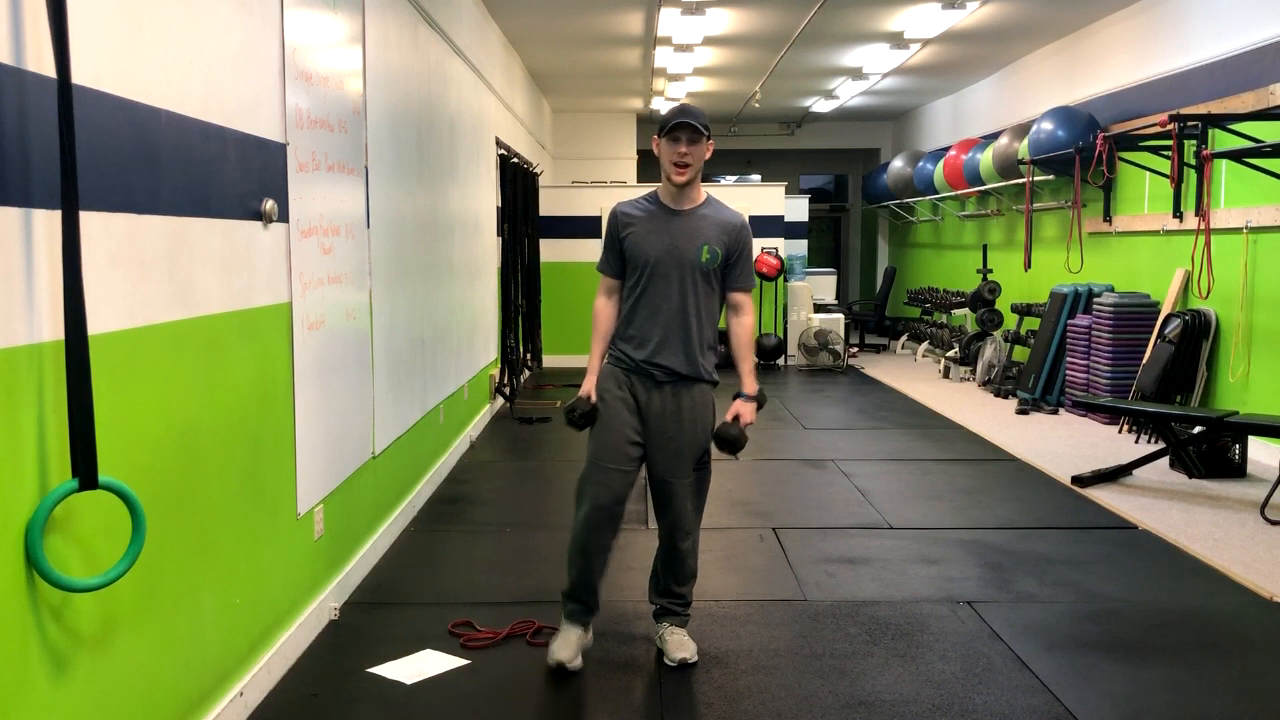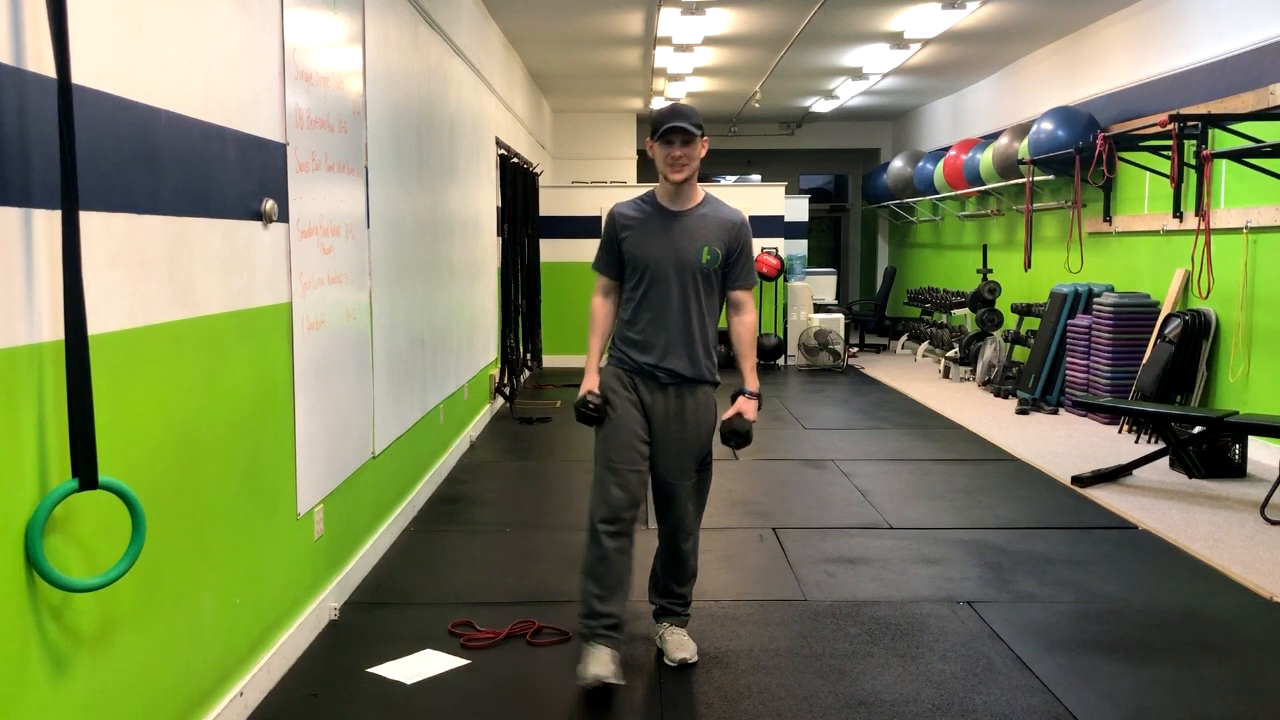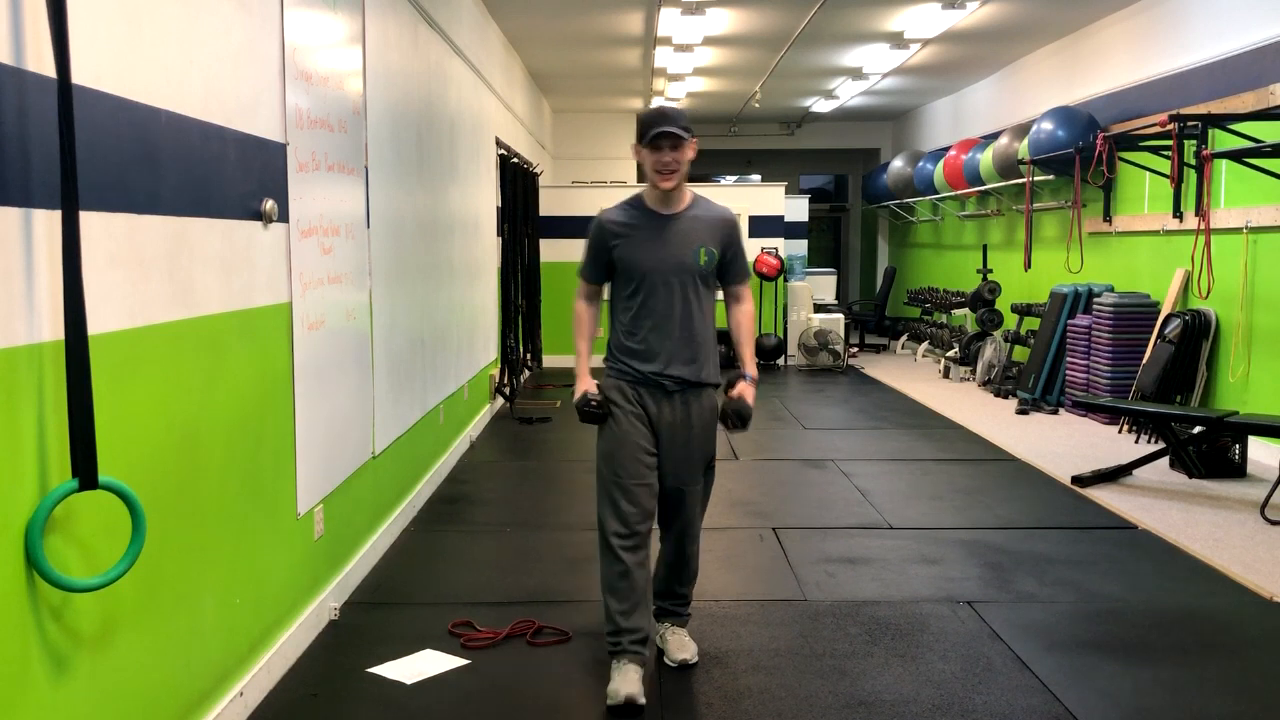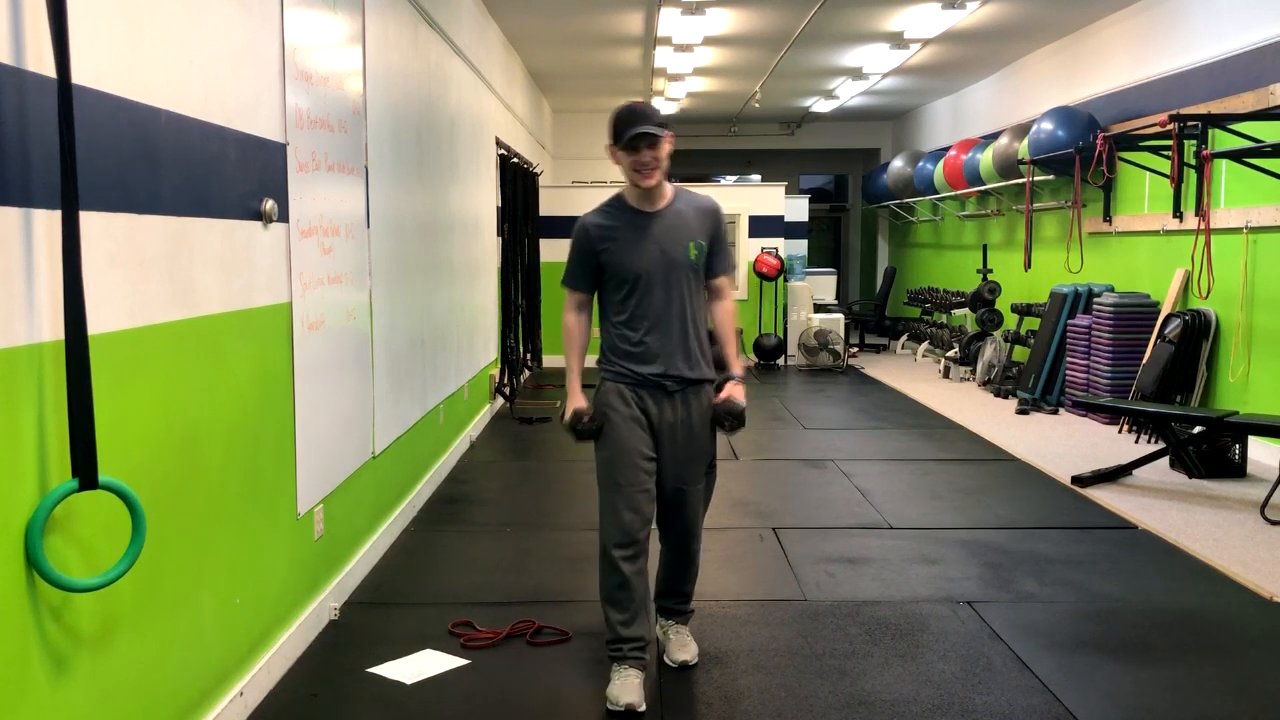
dt=0.2s
person 1, frame 1
left shoulder: (730, 227)
right shoulder: (626, 217)
left elbow: (740, 311)
right elbow: (608, 297)
left wrist: (747, 392)
right wrist: (592, 371)
left hip: (688, 388)
right hip: (623, 380)
left knee: (681, 517)
right knee: (599, 503)
left ankle: (671, 617)
right ankle: (577, 616)
person 1, frame 2
left shoulder: (729, 225)
right shoulder: (624, 218)
left elbow: (741, 308)
right elbow: (606, 295)
left wrist: (750, 389)
right wrist: (592, 368)
left hip: (692, 389)
right hip: (626, 382)
left knee: (681, 518)
right knee: (612, 512)
left ankle: (671, 617)
right ankle: (601, 638)
person 1, frame 3
left shoulder: (719, 223)
right shoulder: (612, 224)
left elbow: (738, 297)
right elbow: (587, 295)
left wrist: (748, 372)
right wrist: (583, 369)
left hip: (694, 392)
right hip: (627, 391)
left knee: (684, 519)
right knee: (625, 524)
left ankle: (671, 618)
right ankle: (626, 654)
person 1, frame 4
left shoulder: (703, 214)
right shoulder: (595, 227)
left elbow: (719, 294)
right elbow: (576, 306)
left wrist: (734, 373)
right wrist: (573, 387)
left hip: (691, 391)
right hip: (623, 393)
left knee: (684, 520)
right knee: (624, 530)
left ankle: (674, 617)
right ankle: (627, 656)
